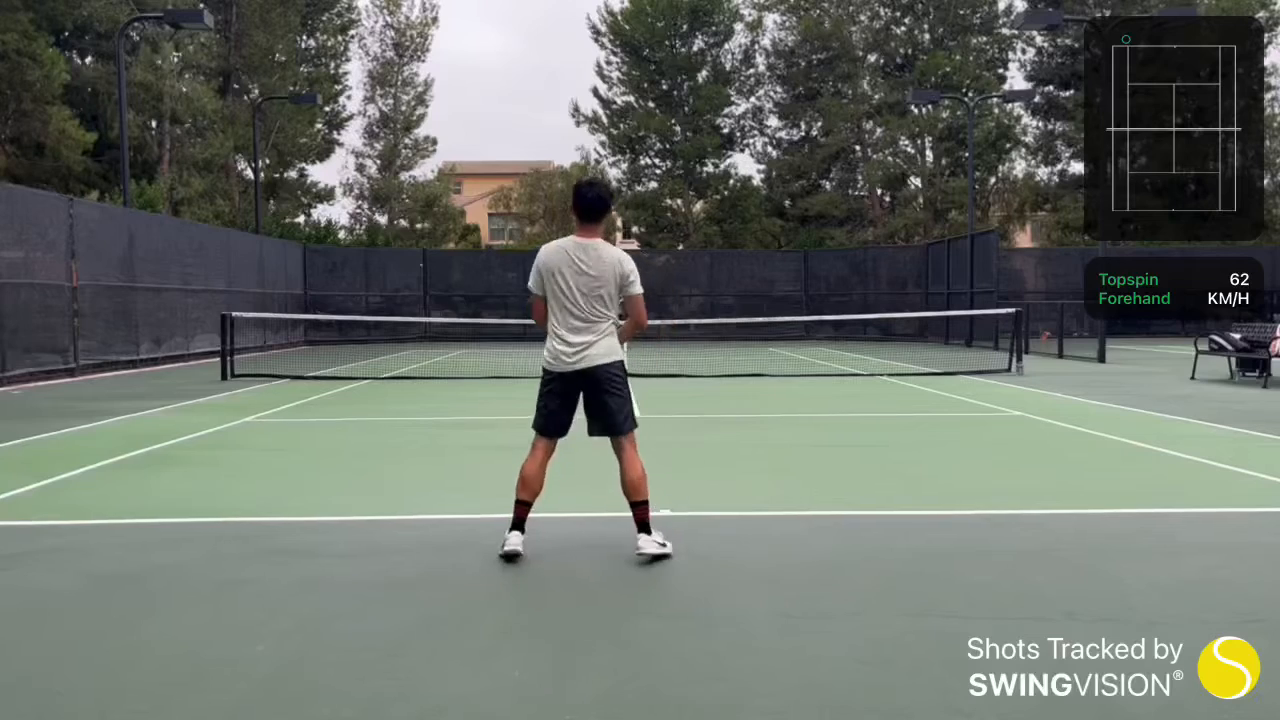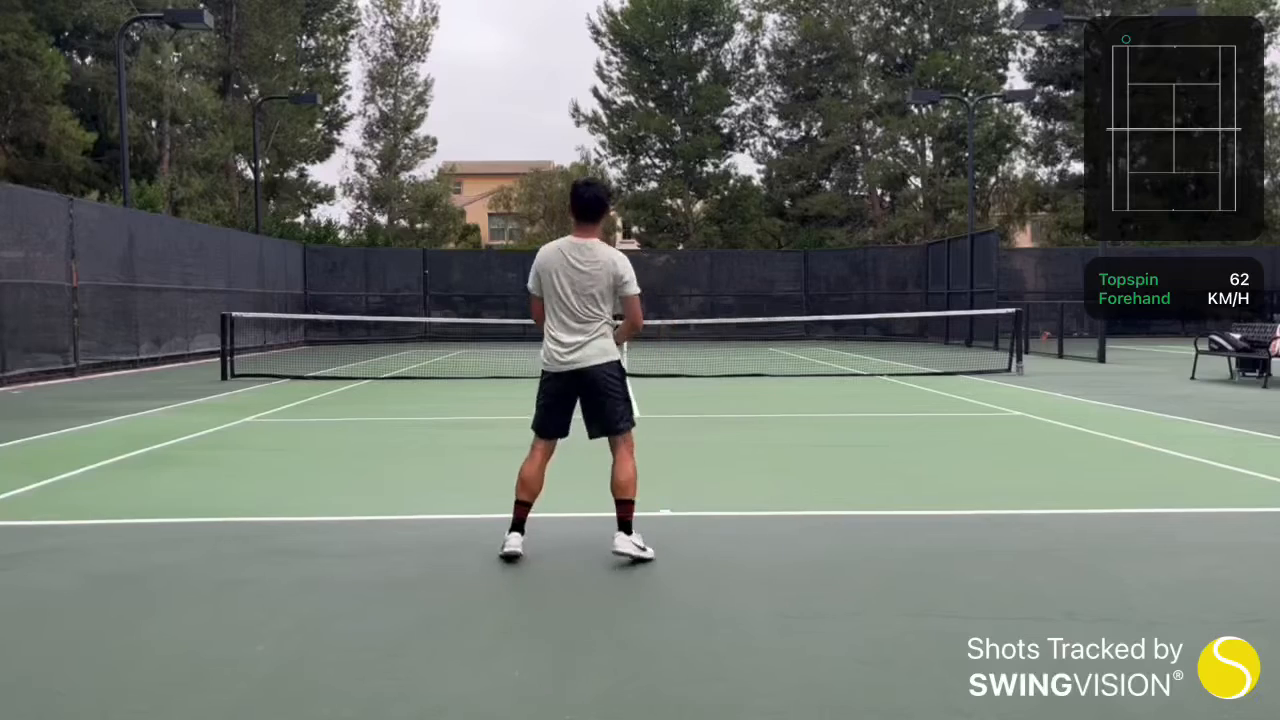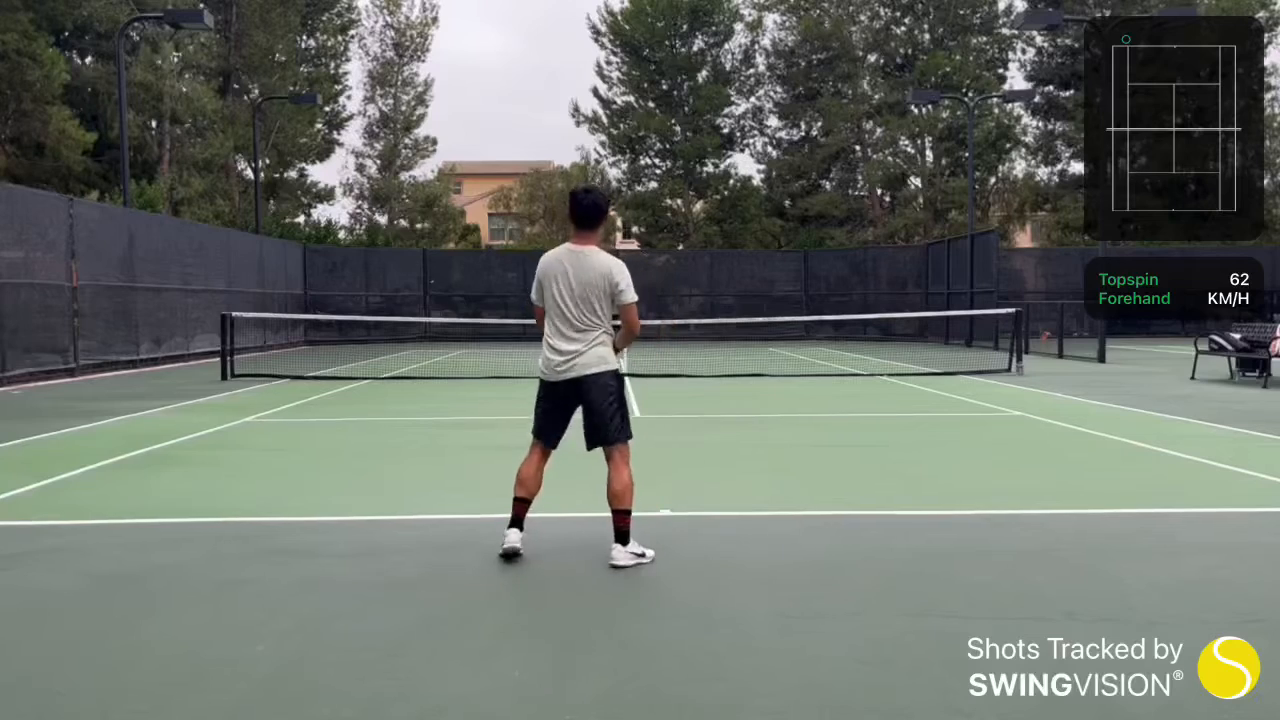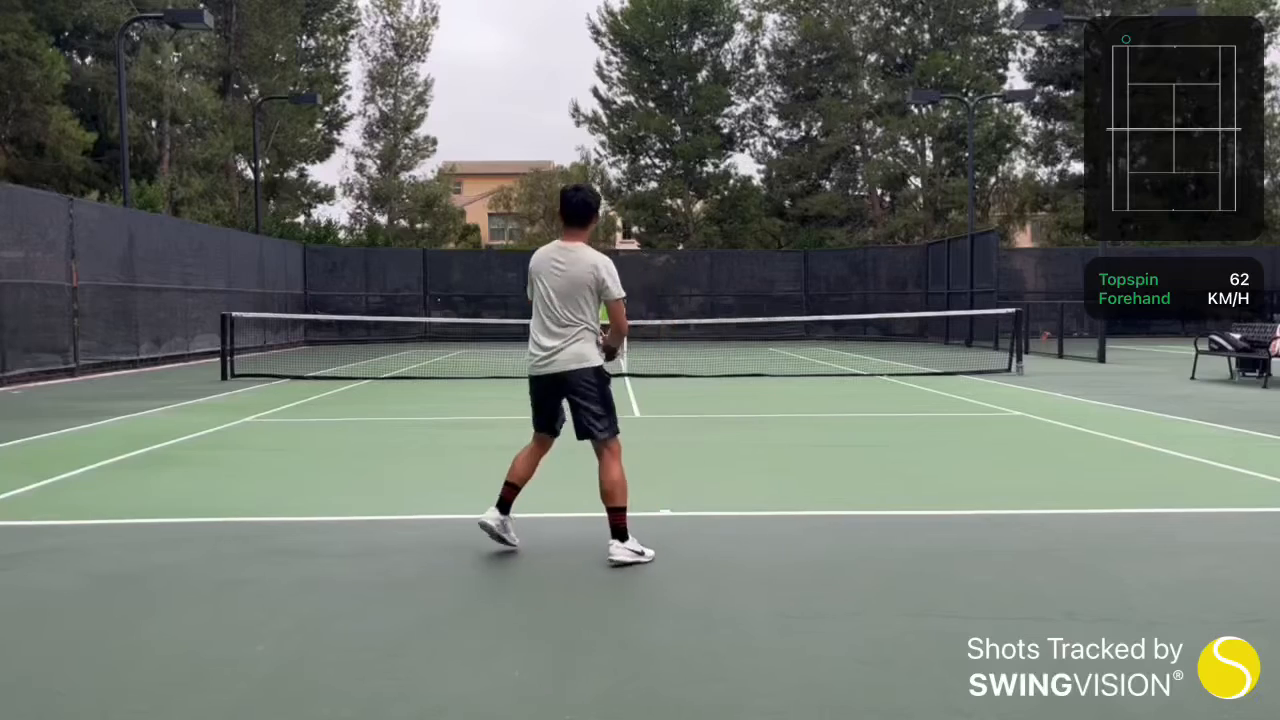
dt=0.1s
person 1, frame 1
left shoulder: (548, 254)
right shoulder: (620, 260)
left elbow: (540, 315)
right elbow: (639, 320)
left hip: (558, 364)
right hip: (604, 363)
left knee: (541, 447)
right knee: (626, 446)
left ankle: (515, 533)
right ankle: (645, 534)
person 1, frame 2
left shoulder: (545, 255)
right shoulder: (616, 260)
left elbow: (538, 314)
right elbow: (635, 321)
left hip: (556, 365)
right hip: (601, 363)
left knee: (540, 448)
right knee: (623, 447)
left ankle: (515, 534)
right ankle: (626, 534)
person 1, frame 3
left shoulder: (546, 263)
right shoulder: (613, 267)
right elbow: (632, 329)
right wrist: (614, 346)
left hip: (553, 372)
right hip: (598, 371)
left knee: (539, 451)
right knee: (618, 455)
left ankle: (514, 530)
right ankle: (622, 544)
person 1, frame 4
left shoulder: (537, 259)
right shoulder: (600, 263)
right elbow: (619, 326)
right wrist: (609, 347)
left hip: (541, 366)
right hip: (582, 366)
left knee: (541, 441)
right knee: (609, 450)
left ankle: (500, 513)
right ankle: (620, 541)
